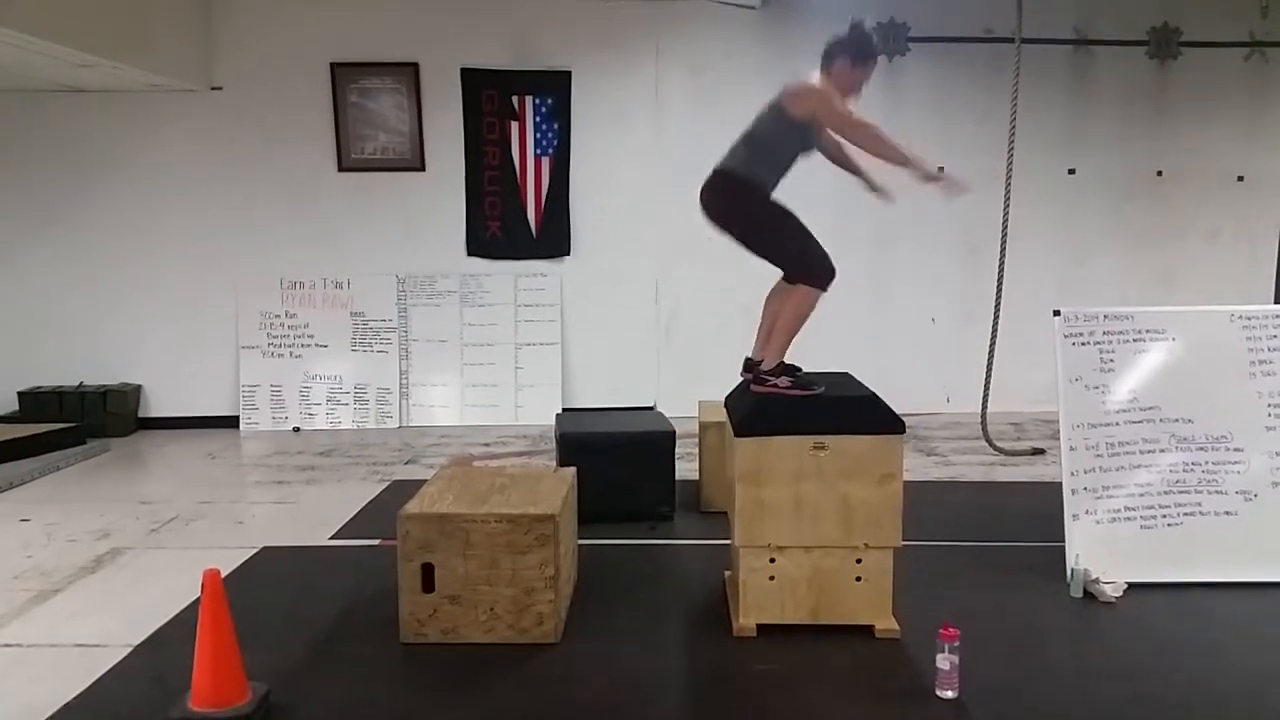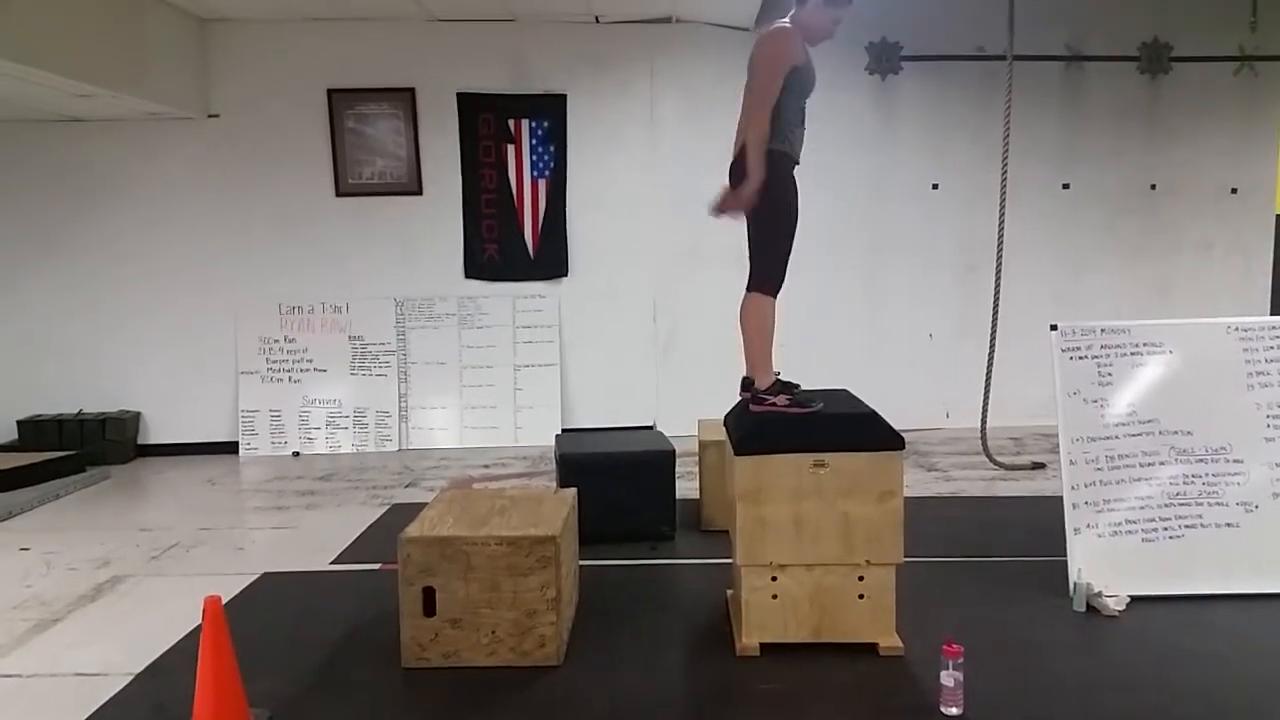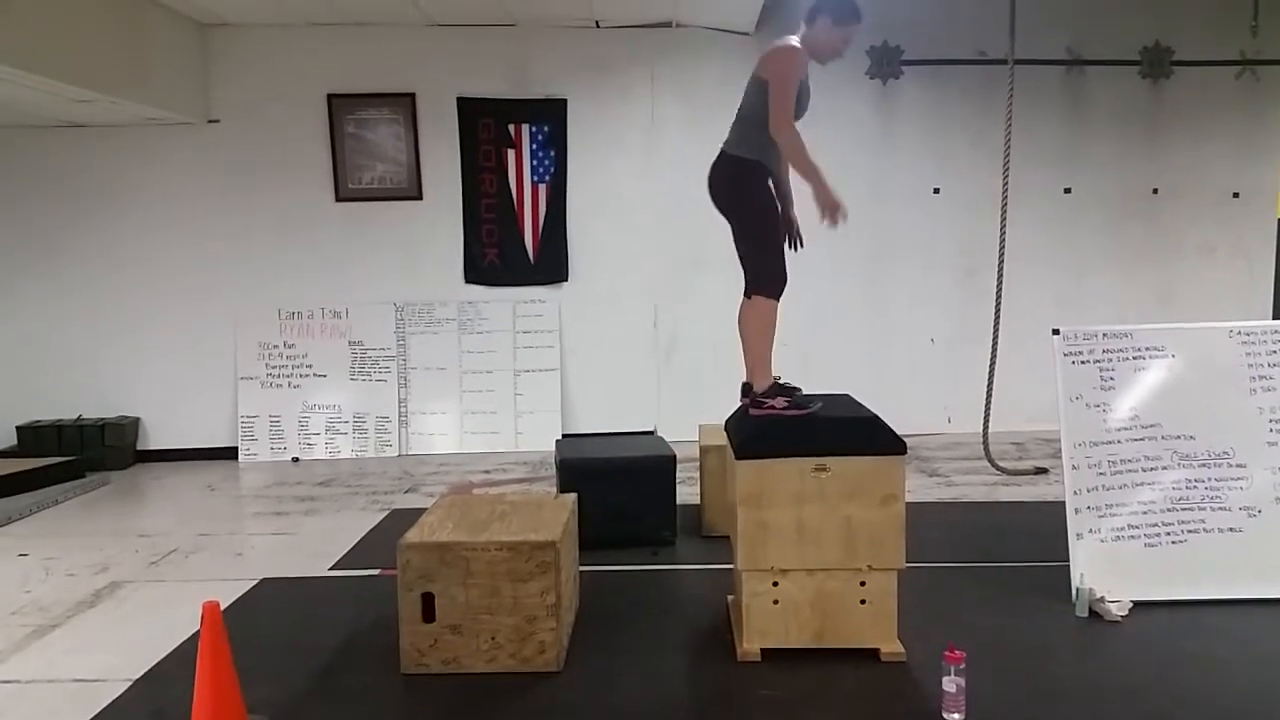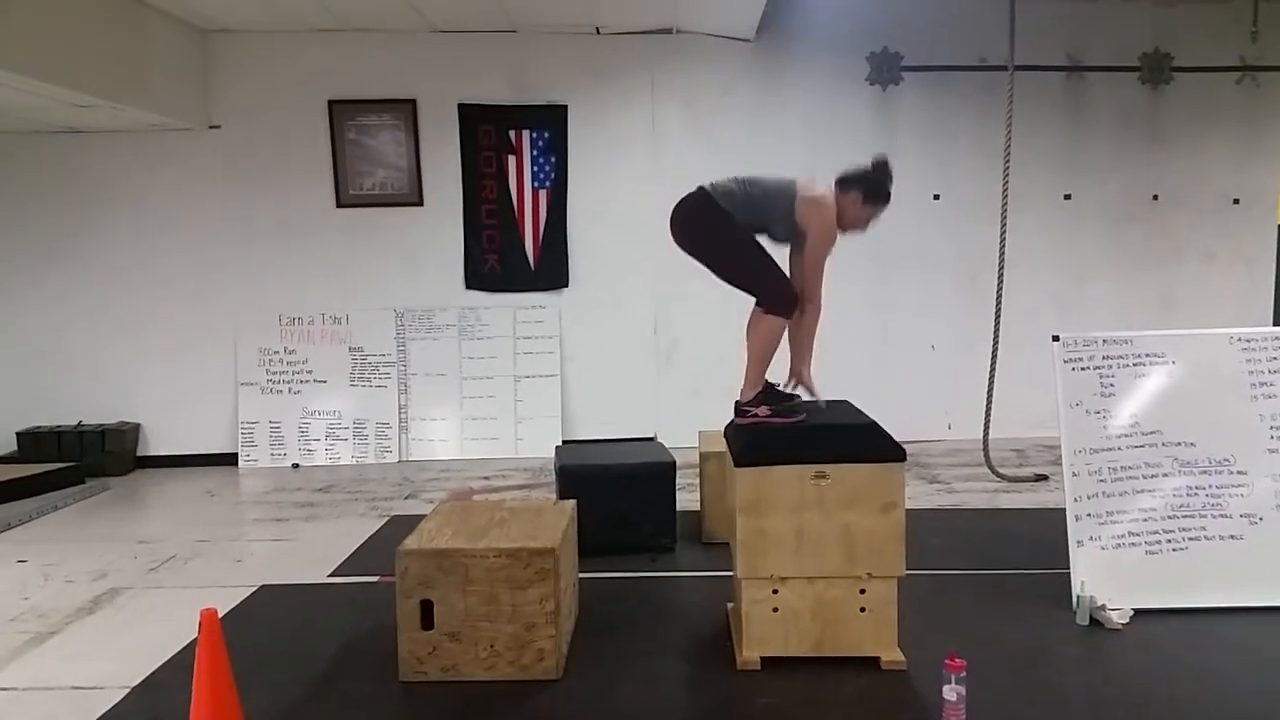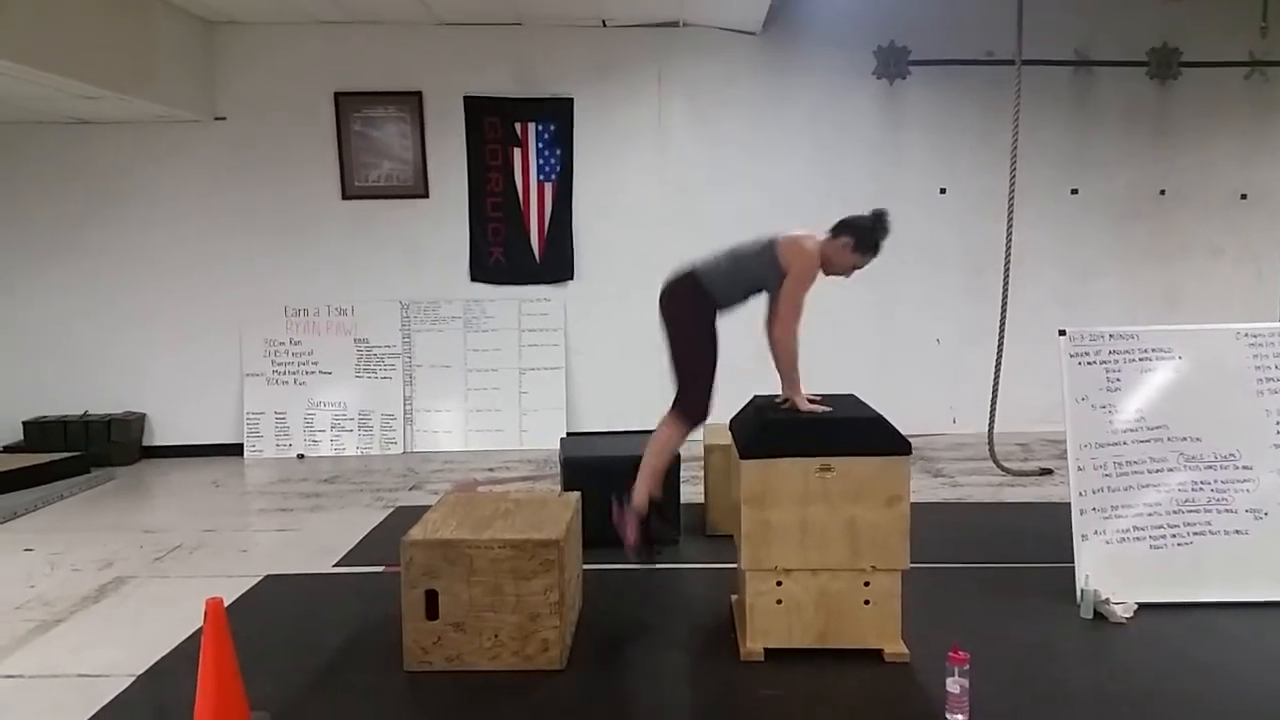
dt=0.5s
person 1, frame 1
left shoulder: (811, 96)
right shoulder: (815, 95)
left elbow: (829, 143)
right elbow: (862, 133)
left wrist: (867, 178)
right wrist: (920, 168)
left hip: (734, 191)
right hip: (731, 194)
left knee: (801, 273)
right knee: (816, 271)
left ankle: (759, 360)
right ankle: (767, 370)
person 1, frame 2
left shoulder: (791, 42)
right shoulder: (783, 38)
right elbow: (757, 110)
left wrist: (744, 182)
right wrist: (752, 178)
left hip: (768, 171)
right hip: (767, 170)
left knee: (766, 279)
right knee: (766, 279)
left ankle: (757, 378)
right ankle: (763, 388)
person 1, frame 3
left shoulder: (792, 58)
right shoulder: (790, 55)
left elbow: (778, 137)
right elbow: (780, 128)
left wrist: (785, 207)
right wrist: (821, 188)
left hip: (740, 177)
right hip: (741, 176)
left knee: (763, 280)
right knee: (769, 278)
left ankle: (757, 381)
right ankle: (762, 391)
person 1, frame 4
left shoulder: (813, 205)
right shoulder: (824, 215)
left elbow: (799, 288)
right elbow: (810, 299)
left wrist: (796, 361)
right wrist: (803, 367)
left hip: (699, 215)
right hip: (702, 218)
left knee: (774, 296)
right knee: (780, 298)
left ankle: (755, 388)
right ankle: (750, 401)
person 1, frame 5
left shoulder: (804, 246)
right shoulder: (806, 253)
left elbow: (776, 324)
right elbow: (784, 327)
left wrist: (790, 387)
right wrist: (794, 393)
left hip: (689, 295)
right hip: (689, 300)
left knee: (691, 407)
right knee: (693, 405)
left ankle: (636, 506)
right ankle: (637, 508)
